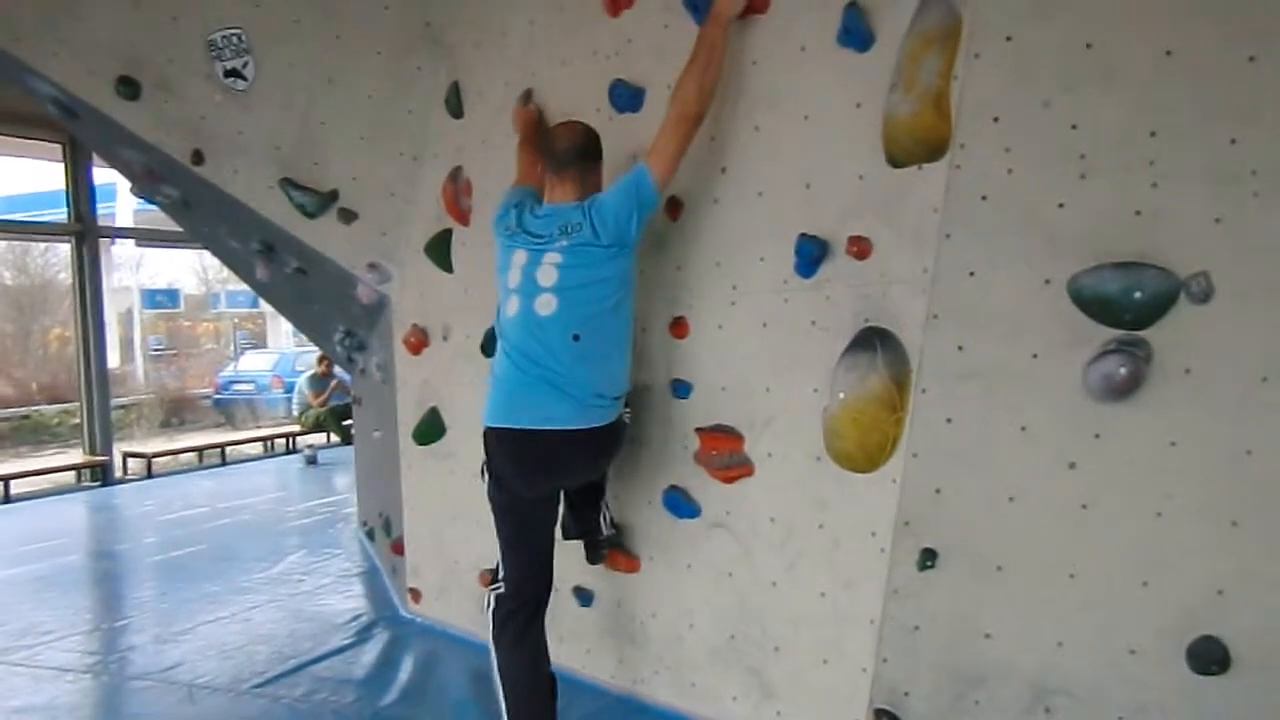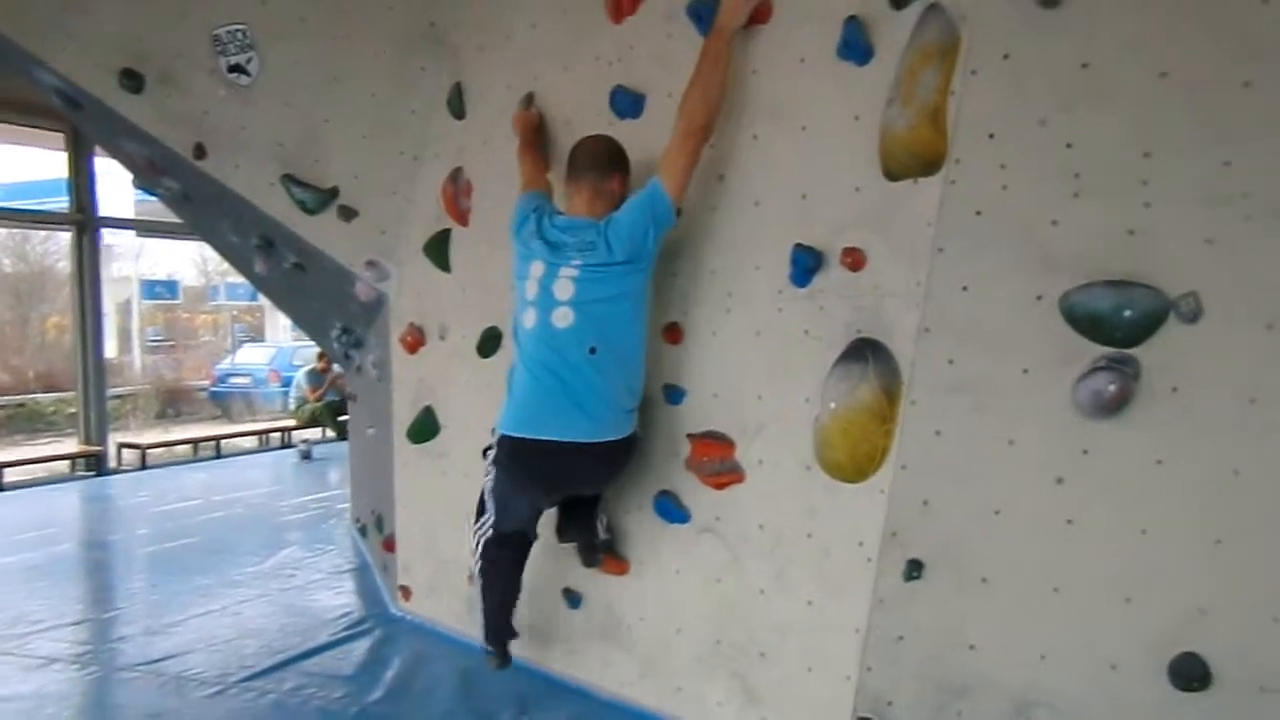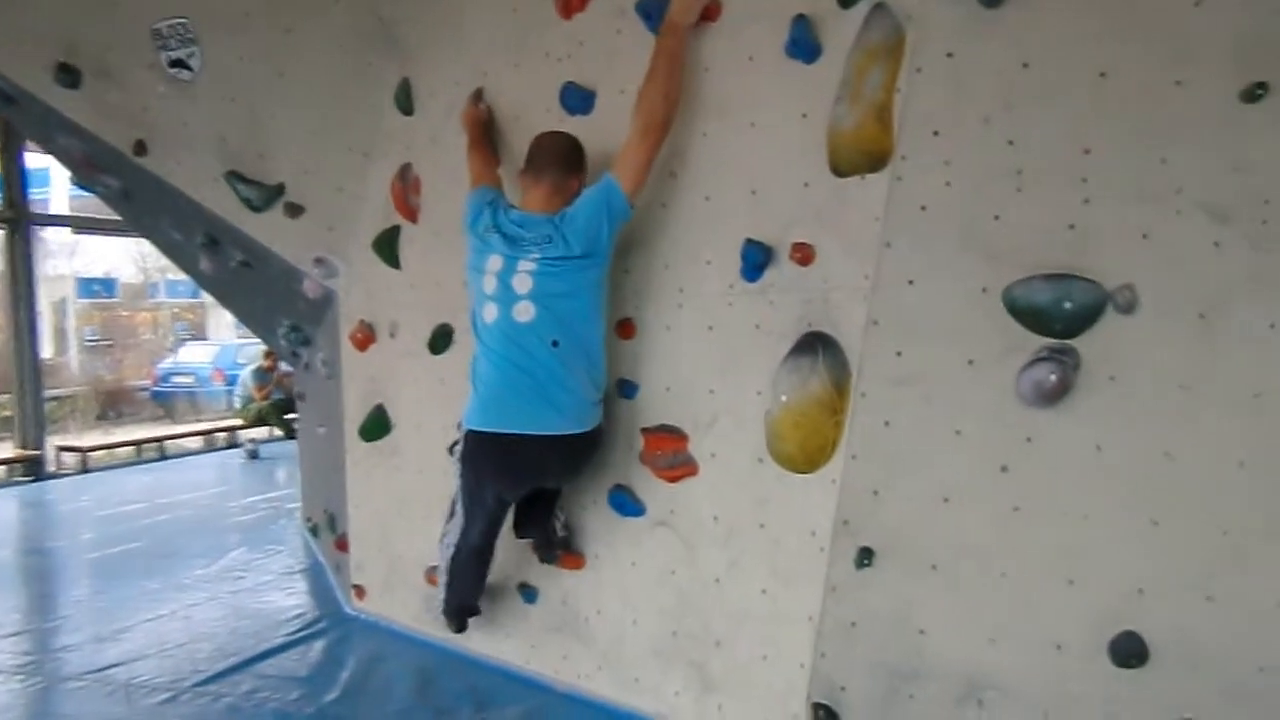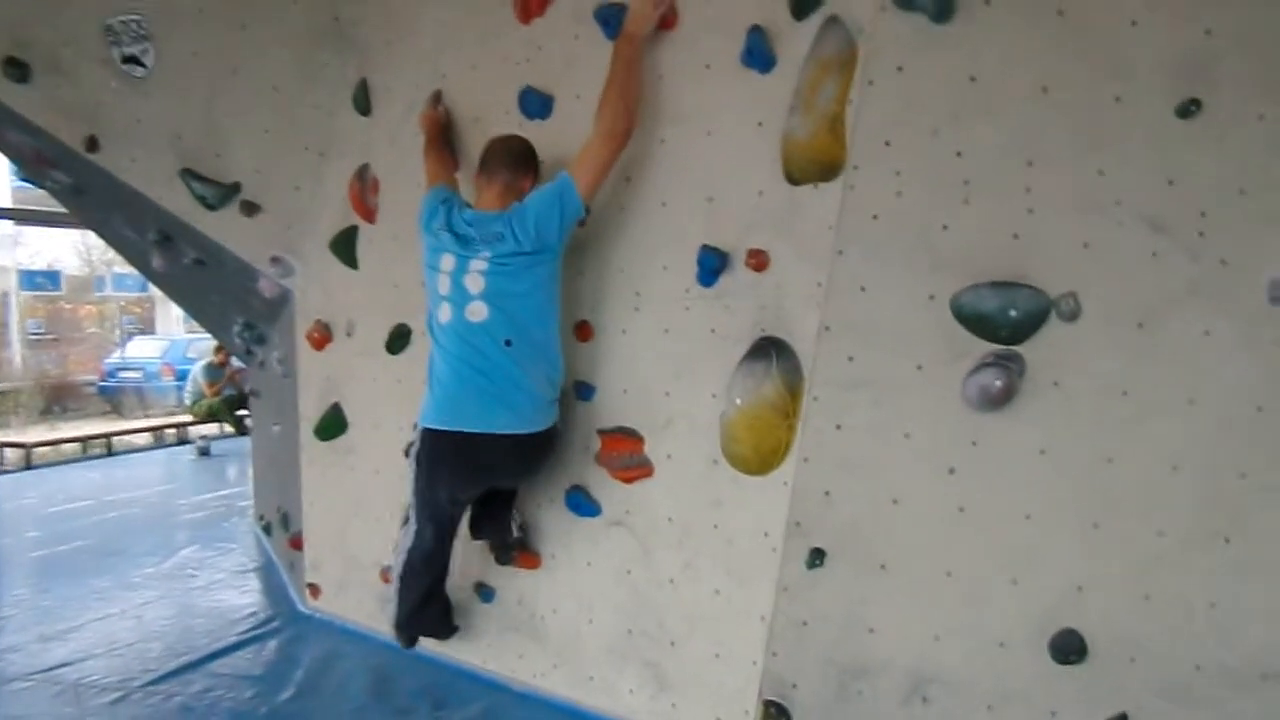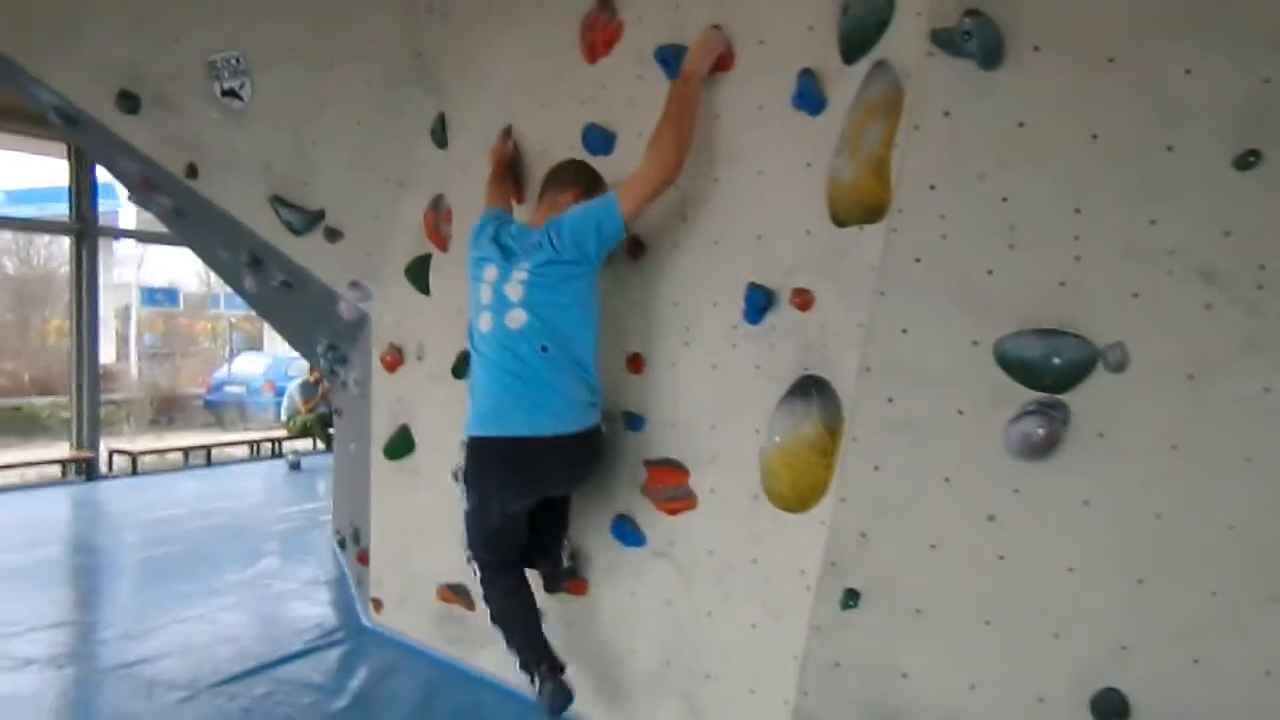
dt=0.5s
person 1, frame 1
left shoulder: (513, 223)
right shoulder: (612, 220)
left elbow: (530, 169)
right elbow: (684, 119)
left wrist: (527, 130)
left hip: (511, 438)
right hip: (590, 438)
left knee: (519, 595)
right ankle: (593, 528)
person 1, frame 2
left shoulder: (531, 230)
right shoulder: (630, 236)
left elbow: (534, 167)
right elbow: (693, 131)
left wrist: (528, 133)
left hip: (525, 447)
right hip: (604, 450)
left knee: (499, 531)
left ankle: (497, 636)
right ankle: (586, 530)
person 1, frame 3
left shoulder: (486, 226)
right shoulder: (585, 231)
left elbow: (483, 165)
right elbow: (649, 129)
left wrist: (477, 127)
left hip: (491, 439)
right hip: (571, 441)
left knee: (471, 529)
left ankle: (457, 608)
right ankle: (542, 527)
person 1, frame 4
left shoulder: (440, 225)
right shoulder: (536, 228)
left elbow: (439, 165)
right elbow: (611, 135)
left wrist: (435, 130)
left hip: (448, 437)
right hip: (528, 441)
left knee: (427, 534)
left ankle: (414, 622)
right ankle: (499, 527)
person 1, frame 5
left shoulder: (488, 240)
right shoulder: (573, 237)
left elbow: (499, 194)
right elbow: (661, 170)
left wrist: (500, 165)
right wrist: (690, 75)
left hip: (494, 447)
right hip: (569, 444)
left knee: (497, 565)
right ankle: (551, 560)
